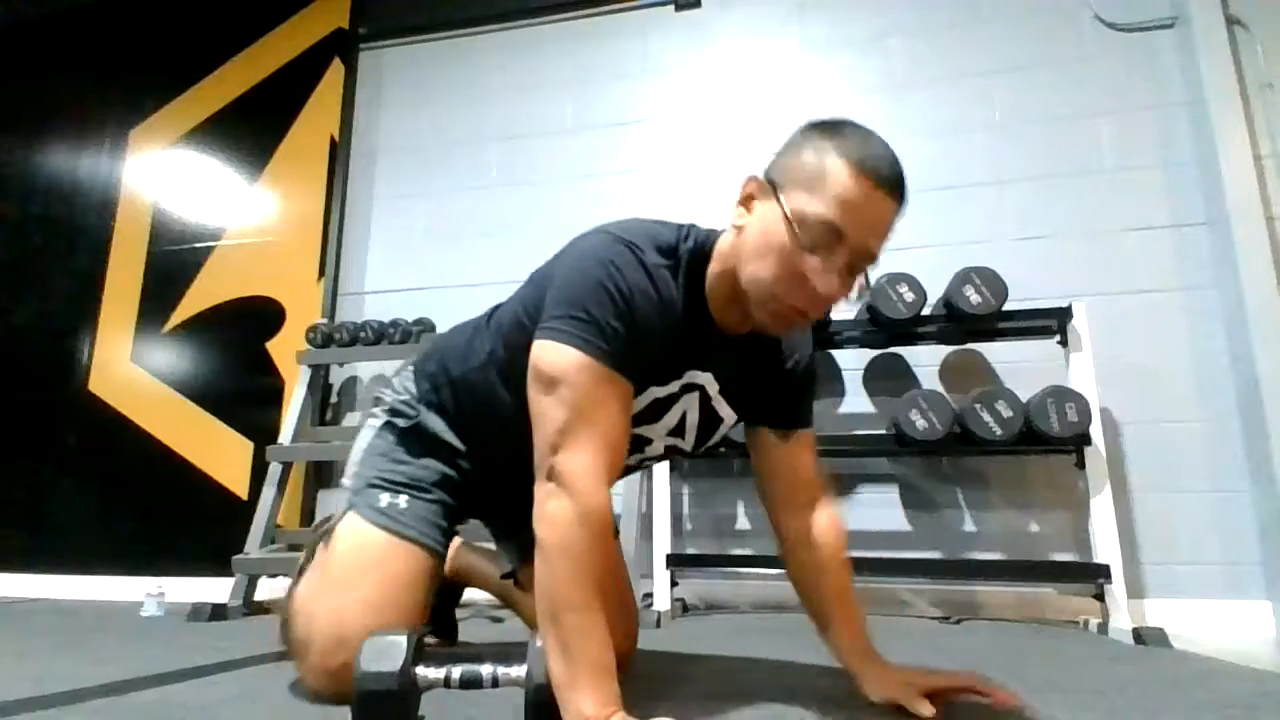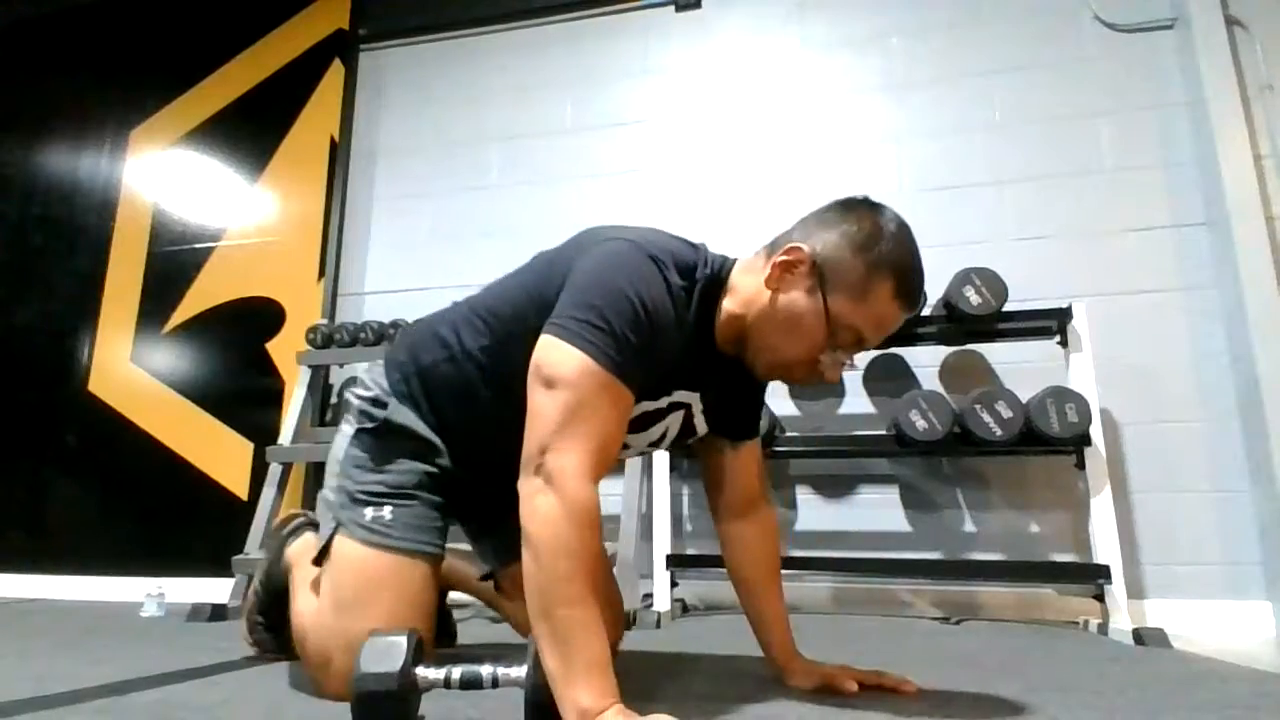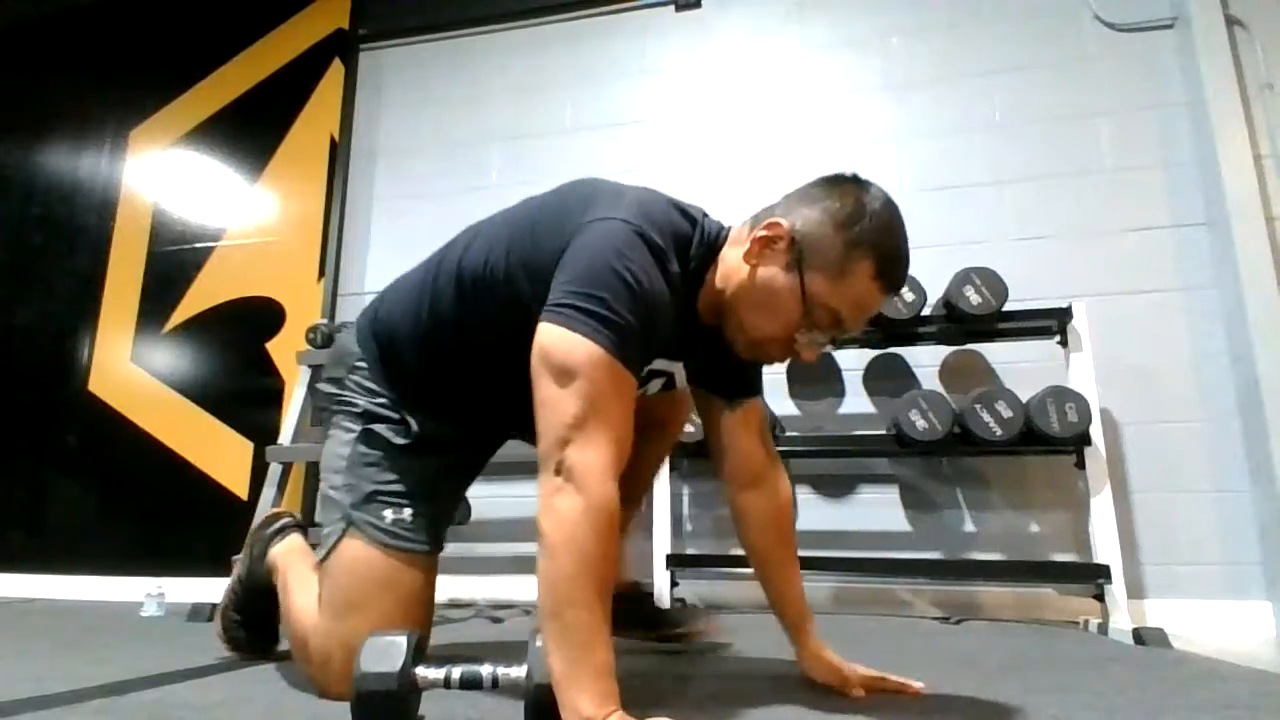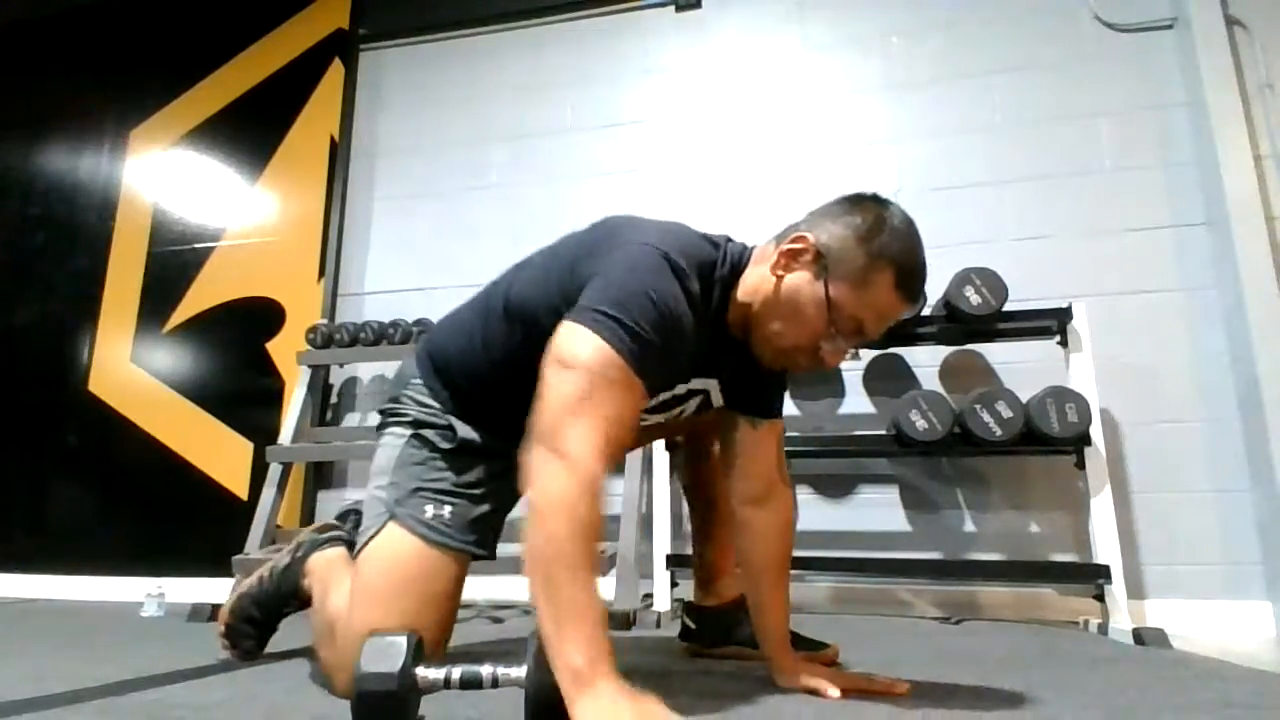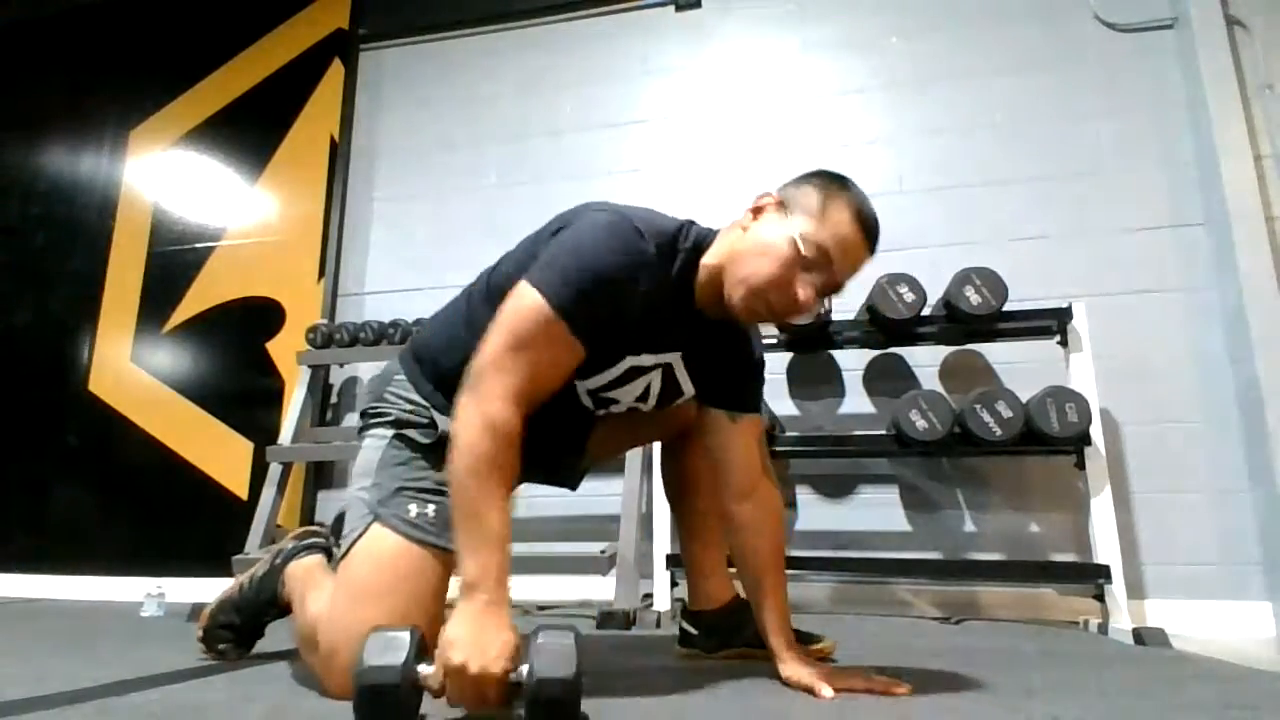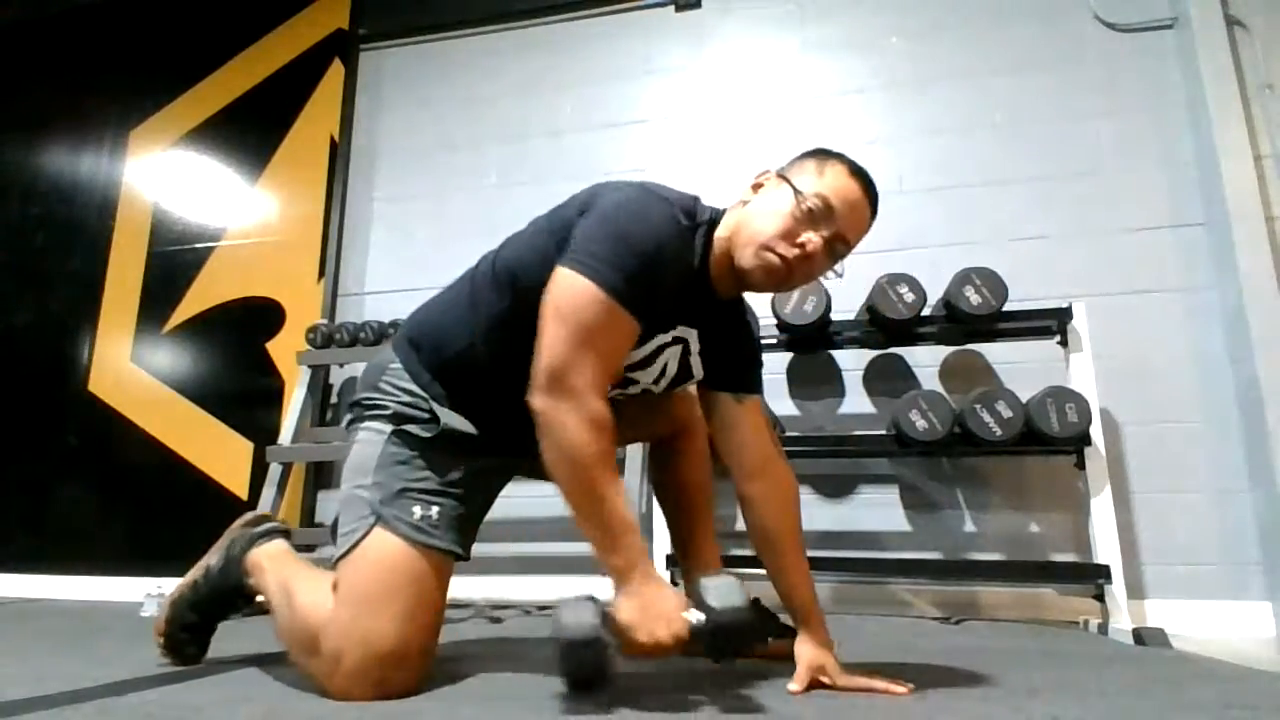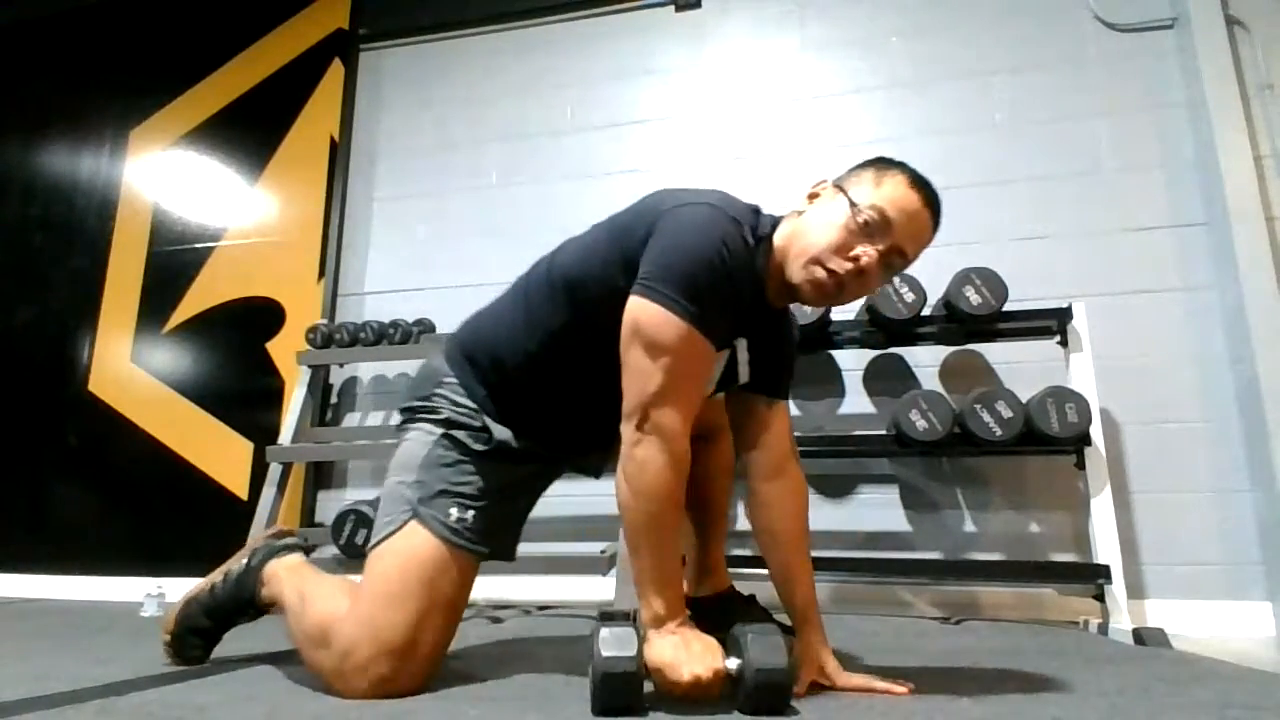
dt=0.4s
person 1, frame 1
left shoulder: (784, 359)
right shoulder: (621, 273)
left elbow: (804, 510)
right elbow: (570, 484)
left hip: (548, 474)
right hip: (434, 432)
left knee: (611, 648)
left ankle: (464, 568)
right ankle: (344, 556)
person 1, frame 2
left shoulder: (740, 363)
right shoulder: (635, 283)
left elbow: (742, 512)
right elbow: (556, 483)
left wrist: (789, 663)
left hip: (514, 451)
right hip: (411, 423)
left knee: (594, 640)
left ankle: (445, 573)
right ankle: (303, 555)
person 1, frame 3
left shoulder: (731, 318)
right shoulder: (631, 256)
left elbow: (754, 480)
right elbow: (577, 475)
left wrist: (809, 647)
left hip: (500, 389)
right hip: (400, 394)
left ankle: (609, 586)
right ankle: (283, 553)
person 1, frame 4
left shoulder: (760, 334)
right shoulder: (657, 279)
left elbow: (761, 496)
right elbow: (561, 461)
left wrist: (782, 659)
right hip: (451, 414)
left ankle: (715, 612)
right ankle: (319, 564)
person 1, frame 5
left shoulder: (731, 344)
right shoulder: (621, 251)
left elbow: (747, 488)
right elbow: (489, 405)
left wrist: (783, 648)
right wrist: (483, 599)
right hip: (434, 416)
right knee: (364, 665)
left ankle: (712, 614)
right ankle: (300, 570)
person 1, frame 6
left shoulder: (727, 325)
right shoulder: (645, 225)
left elbow: (759, 470)
right elbow: (561, 398)
left wrist: (812, 631)
right wrist: (634, 579)
left hip: (530, 415)
right hip: (429, 405)
right knee: (367, 668)
right ankle: (262, 556)
person 1, frame 7
left shoulder: (772, 328)
right shoulder: (707, 236)
left elbow: (773, 472)
right elbow: (650, 434)
left wrist: (811, 636)
right wrist: (663, 626)
left hip: (570, 423)
right hip: (476, 413)
right knee: (373, 665)
left ankle: (711, 598)
right ankle: (276, 571)
